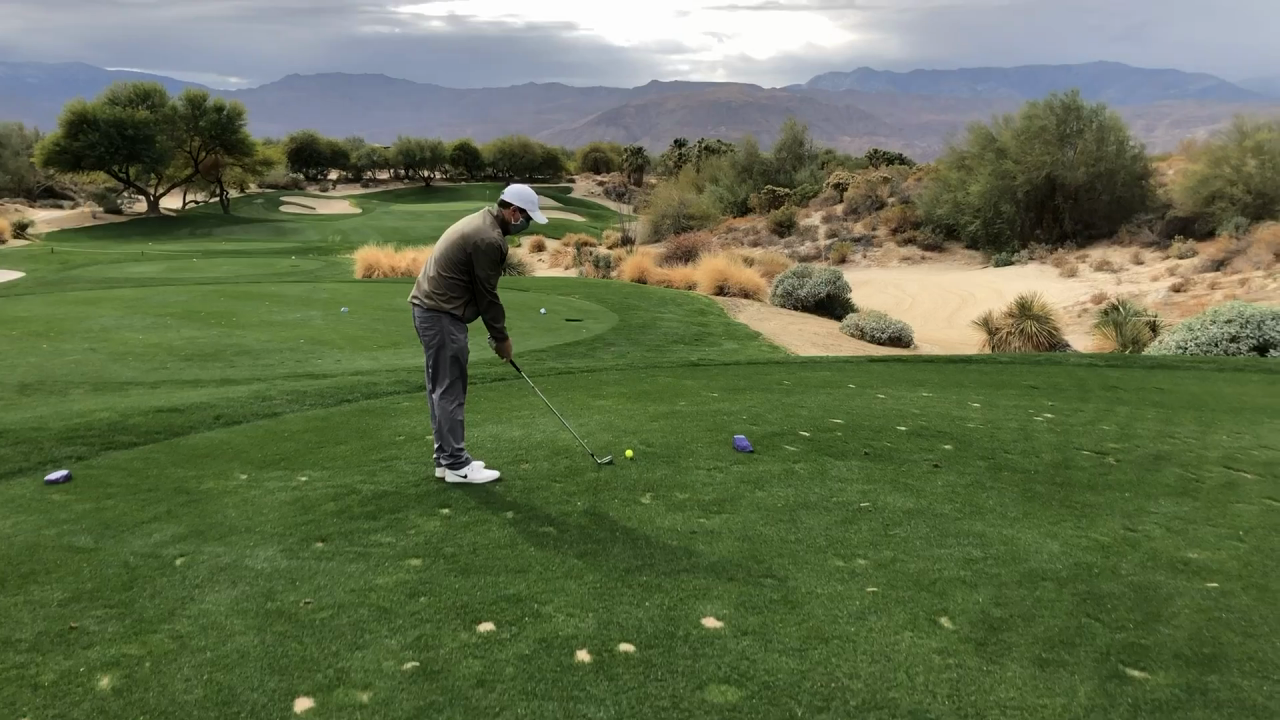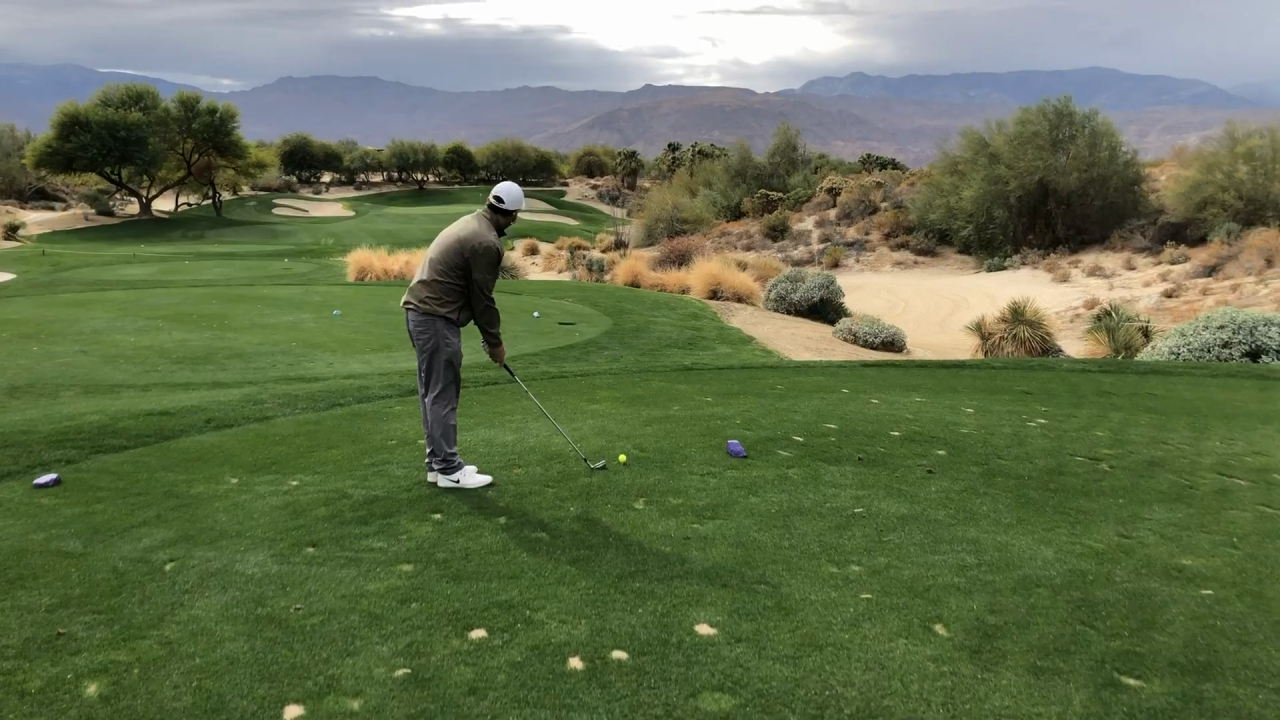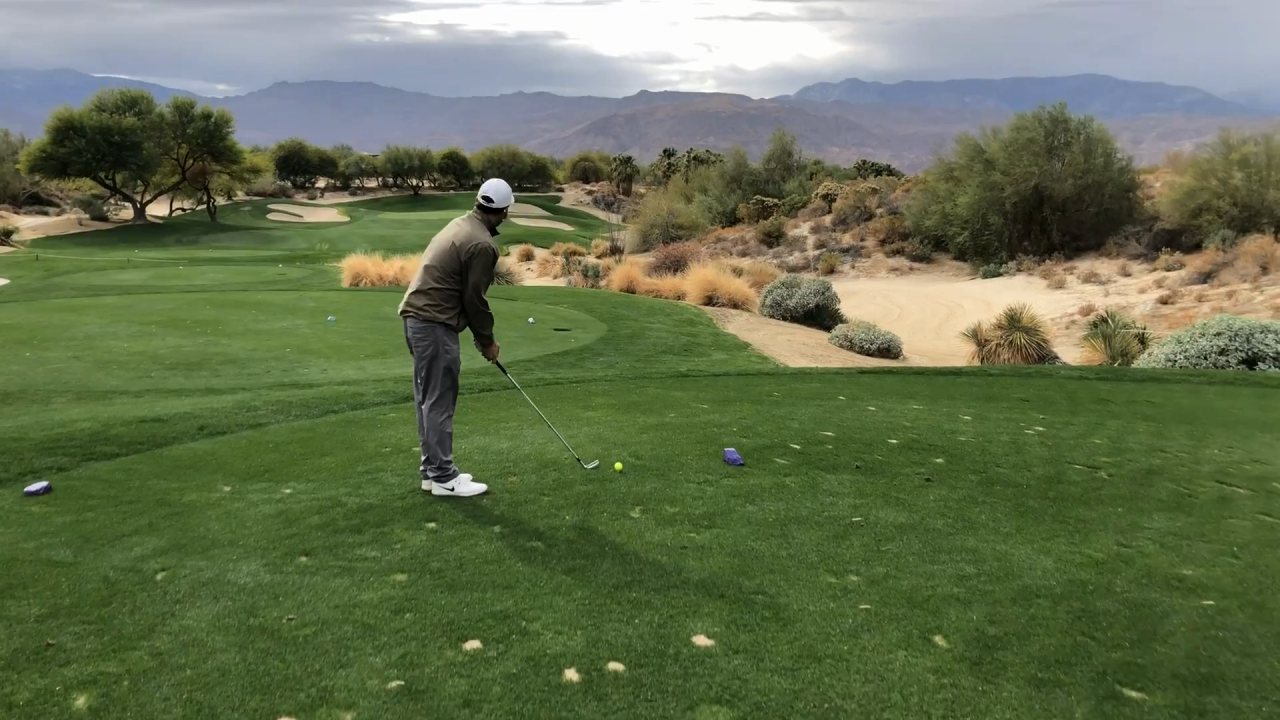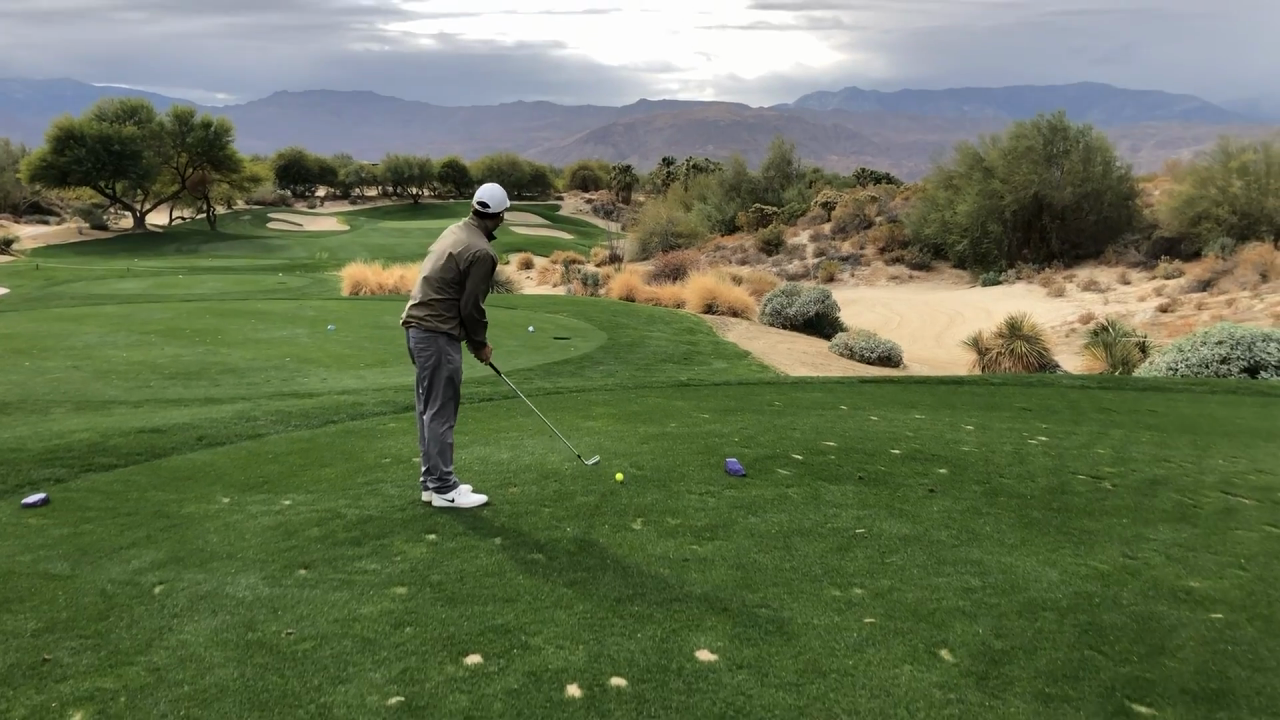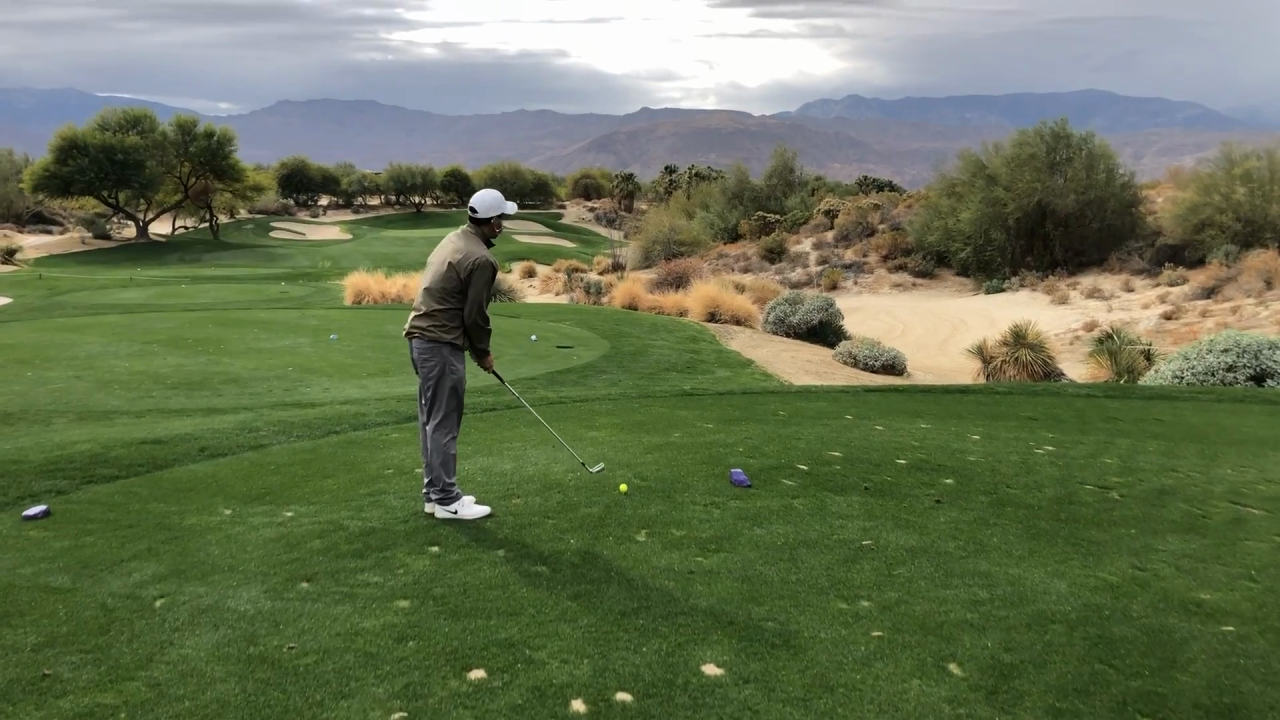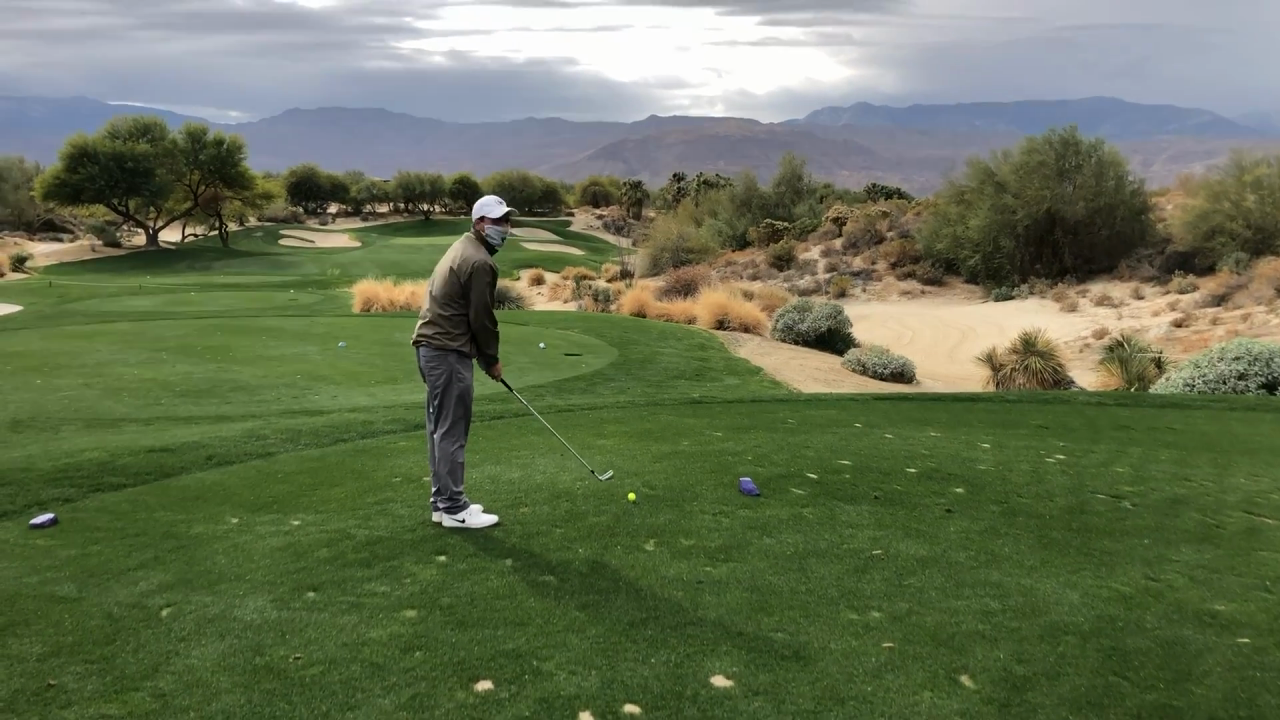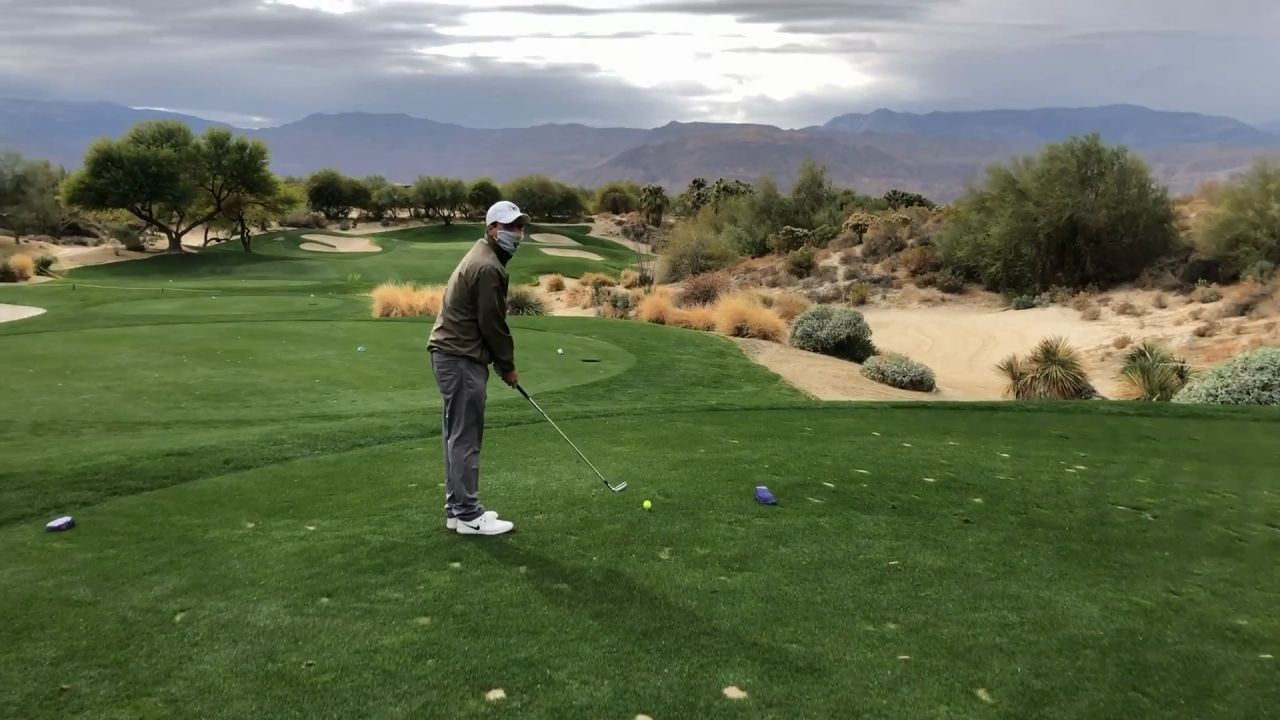
dt=0.2s
person 1, frame 1
left shoulder: (481, 221)
right shoulder: (489, 239)
right elbow: (486, 294)
left wrist: (497, 332)
right wrist: (501, 338)
left hip: (431, 308)
right hip: (442, 315)
left knee: (442, 388)
right knee: (450, 390)
left ankle: (446, 457)
right ankle: (456, 465)
person 1, frame 2
left shoulder: (471, 223)
right shoulder: (487, 242)
right elbow: (482, 298)
left wrist: (489, 336)
right wrist: (495, 342)
left hip: (421, 311)
right hip: (436, 318)
left knee: (433, 392)
right knee: (443, 395)
left ankle: (439, 461)
right ankle: (448, 469)
person 1, frame 3
left shoulder: (461, 224)
right shoulder: (482, 245)
right elbow: (474, 299)
left wrist: (481, 336)
right wrist: (487, 340)
left hip: (419, 317)
right hip: (435, 324)
left knee: (429, 399)
right knee: (440, 402)
left ankle: (433, 469)
right ankle: (442, 477)
person 1, frame 4
left shoulder: (455, 231)
right shoulder: (481, 252)
right elbow: (471, 306)
left wrist: (474, 340)
right wrist: (480, 344)
left hip: (420, 327)
right hip: (438, 335)
left knee: (430, 409)
right knee: (440, 412)
left ankle: (433, 480)
right ankle: (443, 489)
person 1, frame 5
left shoulder: (454, 239)
right shoulder: (481, 259)
right elbow: (474, 314)
left wrist: (477, 349)
right wrist: (483, 353)
left hip: (423, 337)
right hip: (441, 345)
left knee: (433, 420)
right knee: (444, 423)
left ankle: (436, 492)
right ankle: (445, 500)
person 1, frame 6
left shoulder: (462, 248)
right shoulder: (480, 263)
right elbow: (481, 318)
left wrist: (484, 357)
right wrist: (491, 360)
left hip: (432, 346)
right hip: (448, 353)
left knee: (441, 428)
right knee: (452, 431)
left ankle: (444, 500)
right ankle: (453, 509)
person 1, frame 7
left shoulder: (481, 257)
right shoulder: (488, 267)
right elbow: (492, 323)
left wrist: (499, 362)
right wrist: (507, 366)
left hip: (453, 355)
right hip: (461, 359)
left knee: (457, 436)
right knee: (466, 438)
left ankle: (457, 507)
right ankle: (468, 515)
